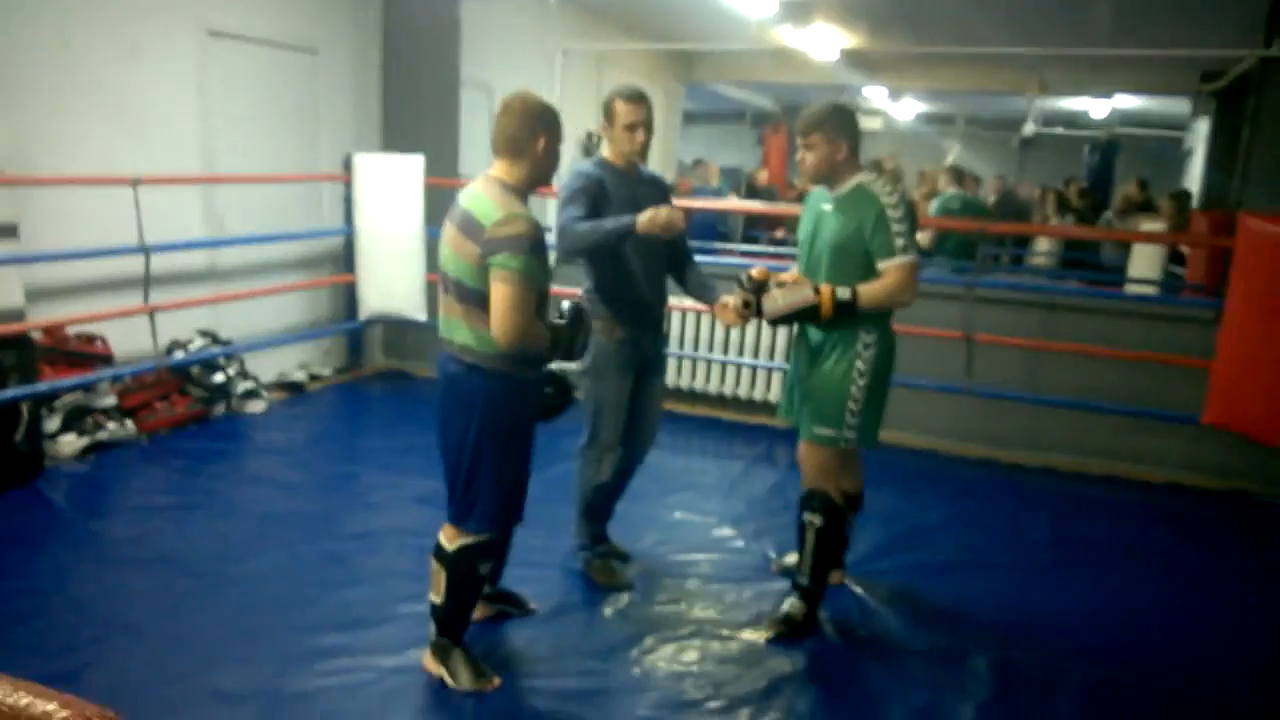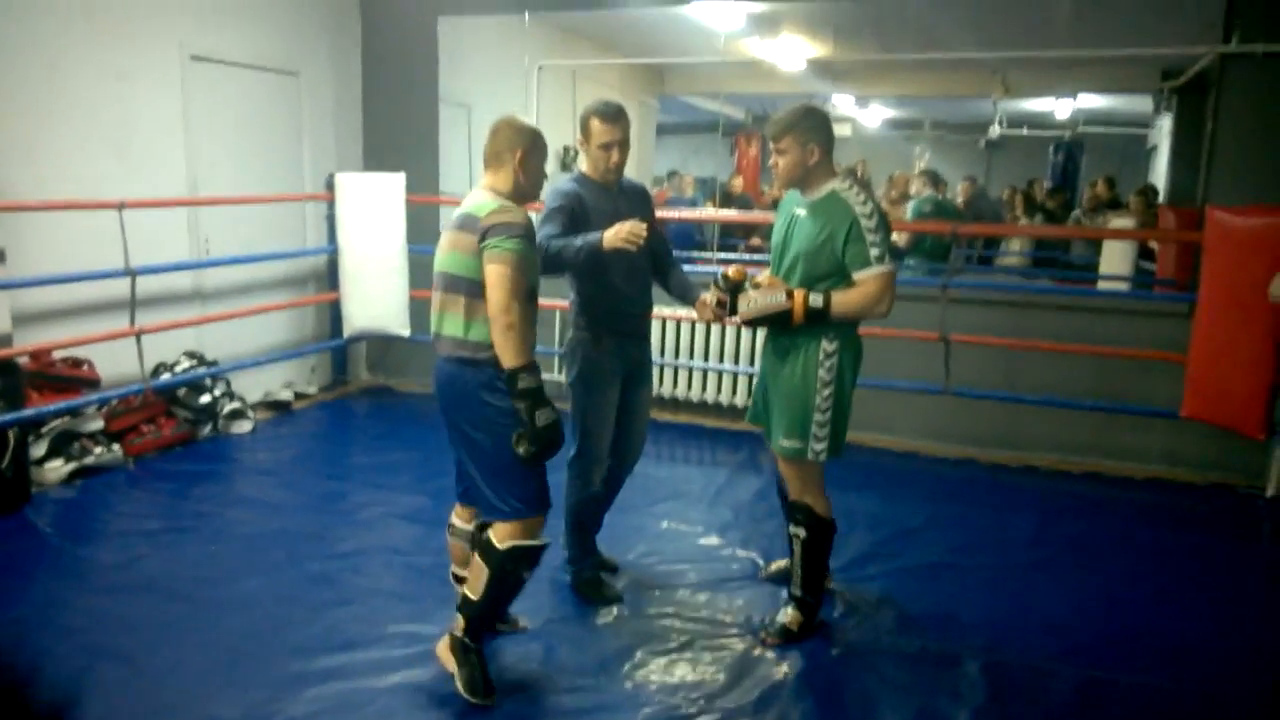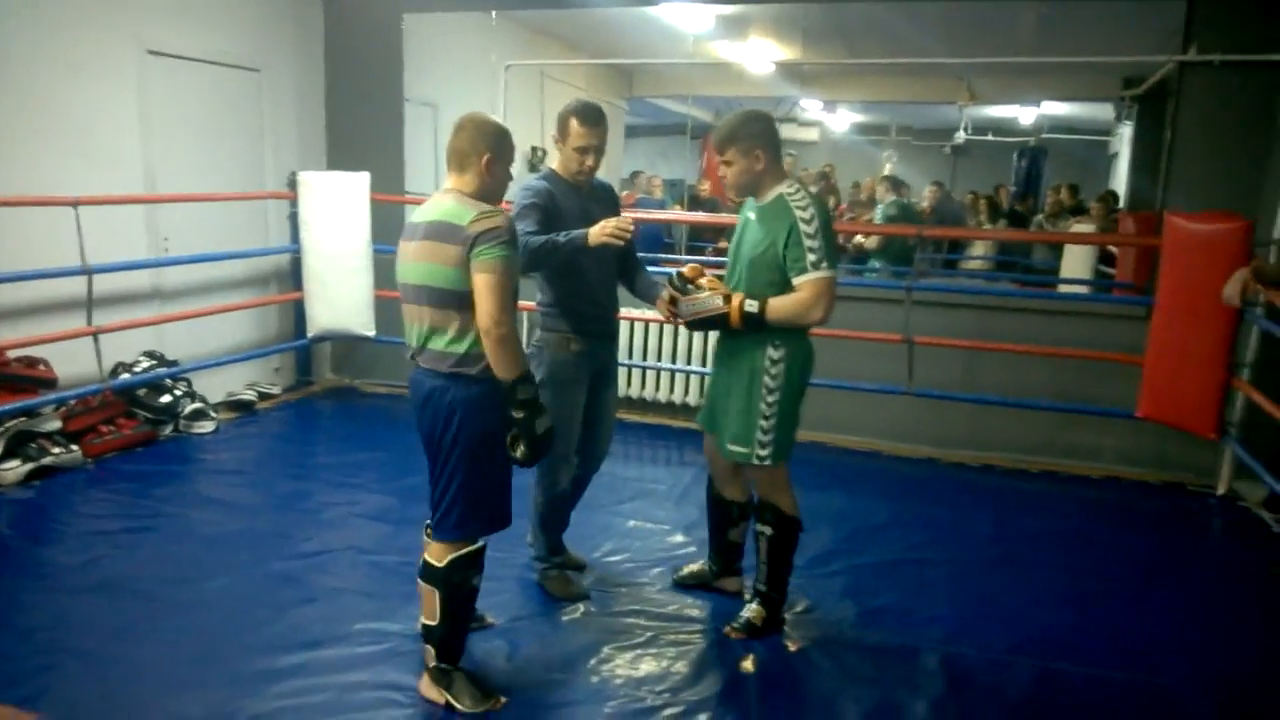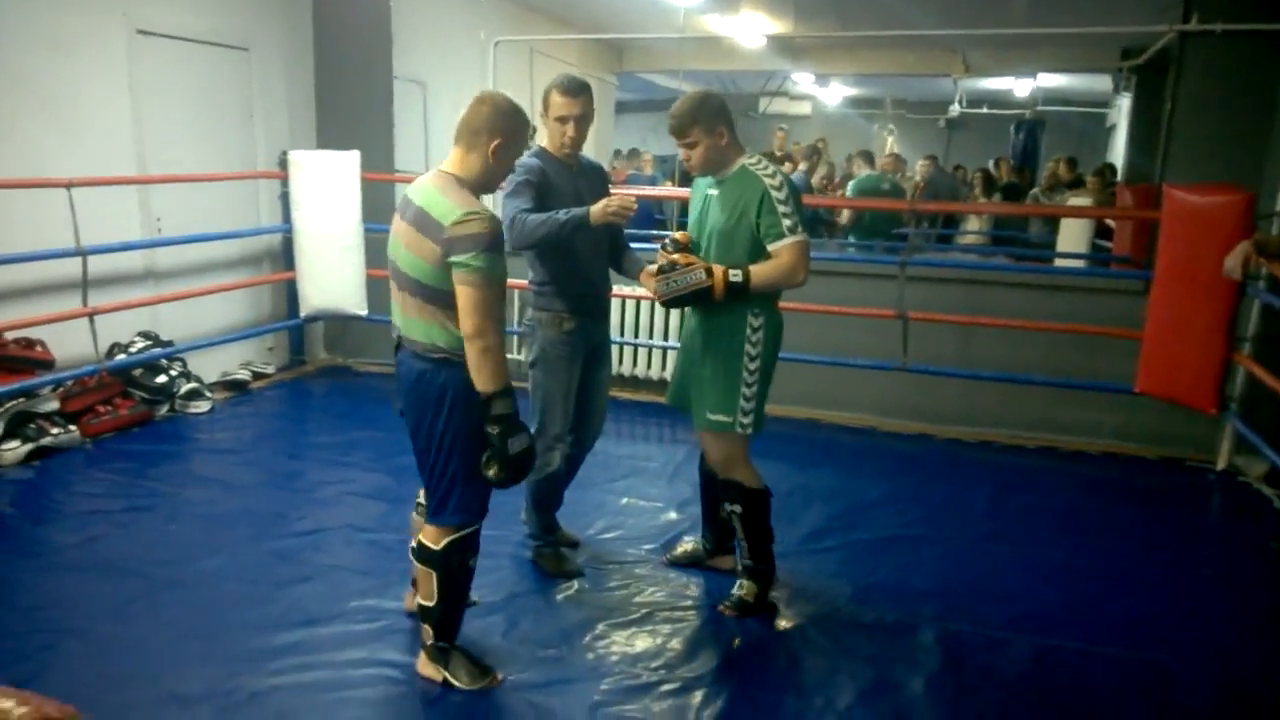
dt=0.5s
person 1, frame 1
left shoulder: (474, 197)
right shoulder: (515, 225)
right elbow: (510, 330)
left wrist: (542, 336)
right wrist: (561, 338)
left hip: (470, 370)
right hip: (487, 384)
left knee: (500, 499)
right knee: (472, 517)
left ankle: (484, 593)
right ankle: (443, 645)
person 1, frame 2
left shoulder: (468, 211)
right shoulder: (507, 218)
right elbow: (505, 314)
right wrist: (533, 396)
left hip: (456, 369)
right hip: (484, 378)
left knee: (475, 500)
right knee: (523, 518)
left ankle: (475, 607)
right ankle: (464, 638)
person 1, frame 3
left shoulder: (418, 220)
right shoulder: (488, 223)
right elbow: (496, 327)
right wrist: (526, 401)
left hip: (426, 378)
right hip: (466, 390)
left knee: (447, 512)
right knee: (460, 530)
left ankle: (442, 612)
right ankle: (440, 669)
person 1, frame 4
left shoulder: (417, 191)
right shoulder: (474, 223)
right elbow: (479, 334)
right wrist: (504, 417)
left hip: (413, 360)
right hip: (449, 377)
left knee: (436, 489)
right knee: (456, 511)
left ankle: (424, 588)
right ankle: (438, 650)
person 2, frame 1
left shoulder: (880, 202)
right shoulder: (817, 198)
left elbow: (902, 287)
left wrist: (826, 299)
right wrist: (774, 289)
left hip: (854, 346)
right hip: (815, 341)
left knee: (815, 461)
right knee: (837, 457)
left ankle: (807, 597)
right ankle: (826, 556)
person 2, frame 2
left shoulder: (854, 209)
right shoulder: (791, 202)
left elbow: (879, 297)
left wrist: (799, 305)
right wrist: (747, 288)
left hip: (820, 355)
right hip: (782, 347)
left knee: (798, 472)
right knee: (791, 466)
left ankle: (805, 604)
right ankle: (808, 562)
person 2, frame 3
left shoulder: (800, 214)
right shoulder: (752, 205)
left elbow: (817, 305)
left wrist: (736, 309)
right wrist: (706, 283)
left hip: (771, 360)
right hip: (735, 352)
left knee: (766, 477)
right knee: (720, 461)
left ankle: (770, 601)
right ankle: (723, 566)
person 2, frame 4
left shoulder: (765, 183)
right shoulder: (703, 183)
left elbow: (794, 268)
left wrist: (719, 280)
right wrist: (679, 257)
left hip: (742, 330)
right hip: (702, 324)
left knee: (727, 452)
right knee: (709, 443)
left ankle: (759, 572)
right ankle: (717, 543)
person 3, frame 1
left shoulder: (656, 186)
right shoulder: (587, 179)
left elbow: (677, 259)
right elbow: (568, 239)
left wrist: (714, 298)
right wrist: (635, 224)
left hip: (651, 333)
right hip: (608, 333)
left knee: (638, 441)
right knee: (603, 444)
left ankle: (594, 527)
right ankle: (592, 548)
person 3, frame 2
left shoulder: (638, 194)
right shoulder: (568, 195)
left elbow: (662, 261)
right elbow: (544, 254)
left wrist: (694, 296)
right wrist: (602, 241)
left hip: (637, 342)
right hip: (595, 344)
left knee: (627, 451)
right knee: (591, 456)
left ankle: (584, 540)
right ankle: (581, 562)
person 3, frame 3
left shoulder: (605, 194)
right shoulder: (538, 193)
left elbow: (626, 262)
right elbow: (522, 252)
left wrist: (657, 294)
right wrist: (586, 237)
left hip: (603, 342)
right hip: (561, 344)
left knee: (594, 450)
right knee: (558, 454)
left ankle: (549, 536)
right ankle: (548, 559)
person 3, frame 4
left shoulder: (595, 172)
right shoulder: (529, 171)
left elbow: (611, 243)
right elbow: (518, 231)
left wrist: (640, 269)
right wrist: (587, 215)
left hip: (596, 320)
right hip: (554, 323)
left knee: (588, 429)
right knee: (551, 434)
left ankle: (542, 512)
right ankle: (542, 537)
